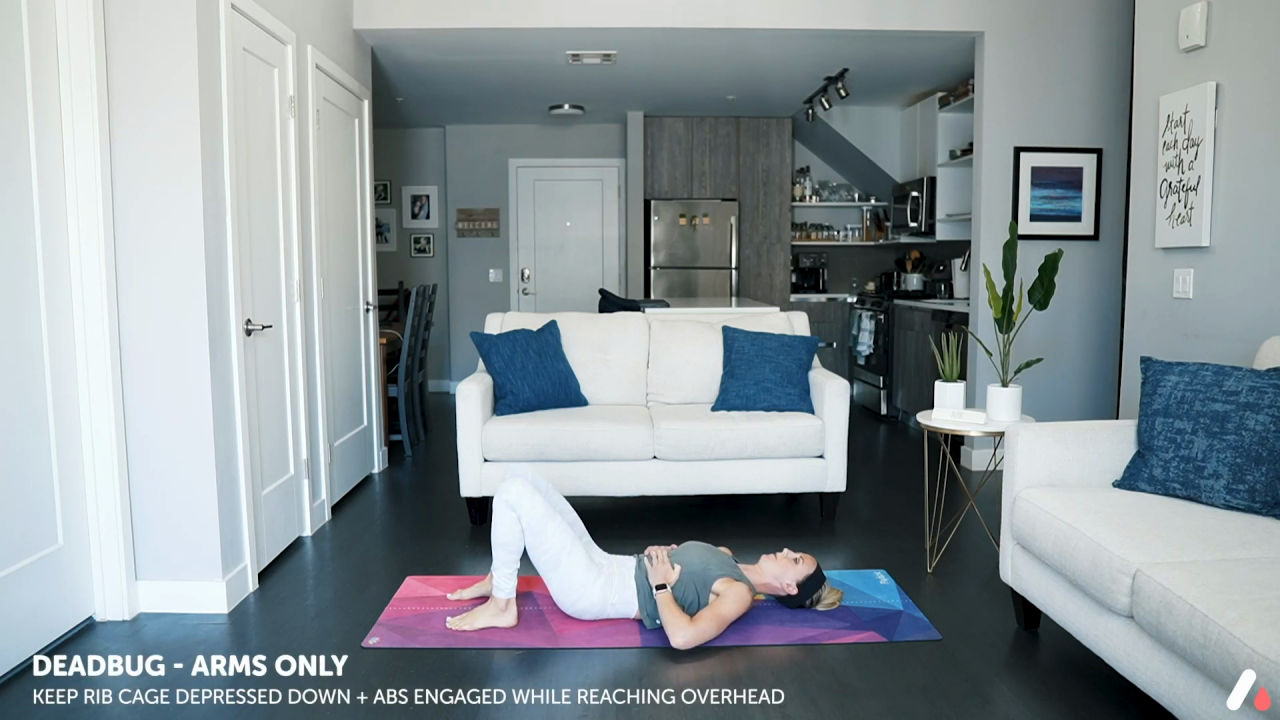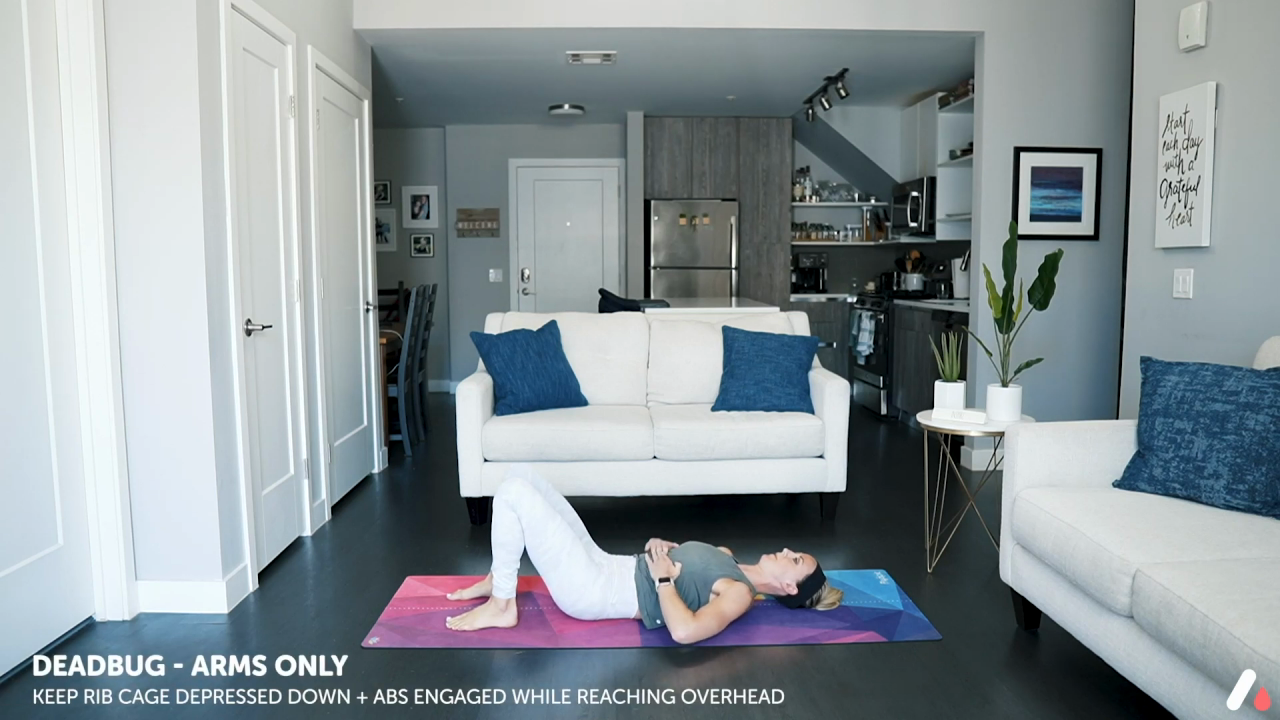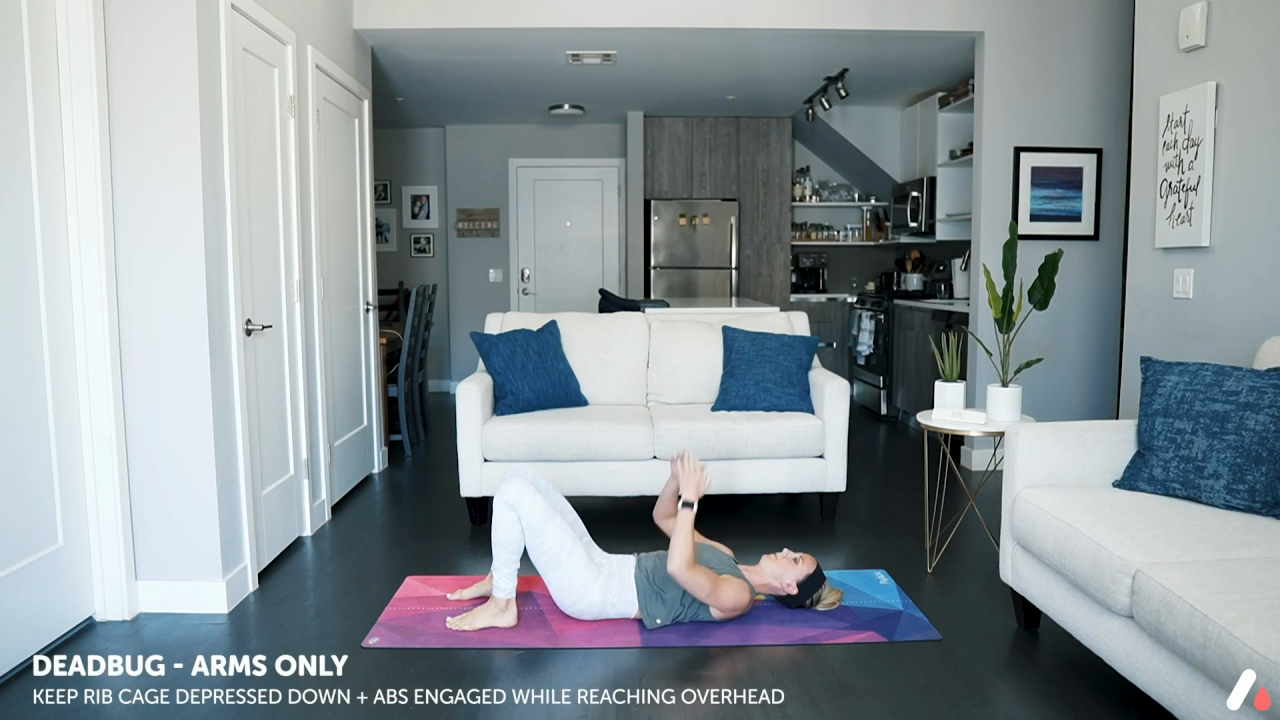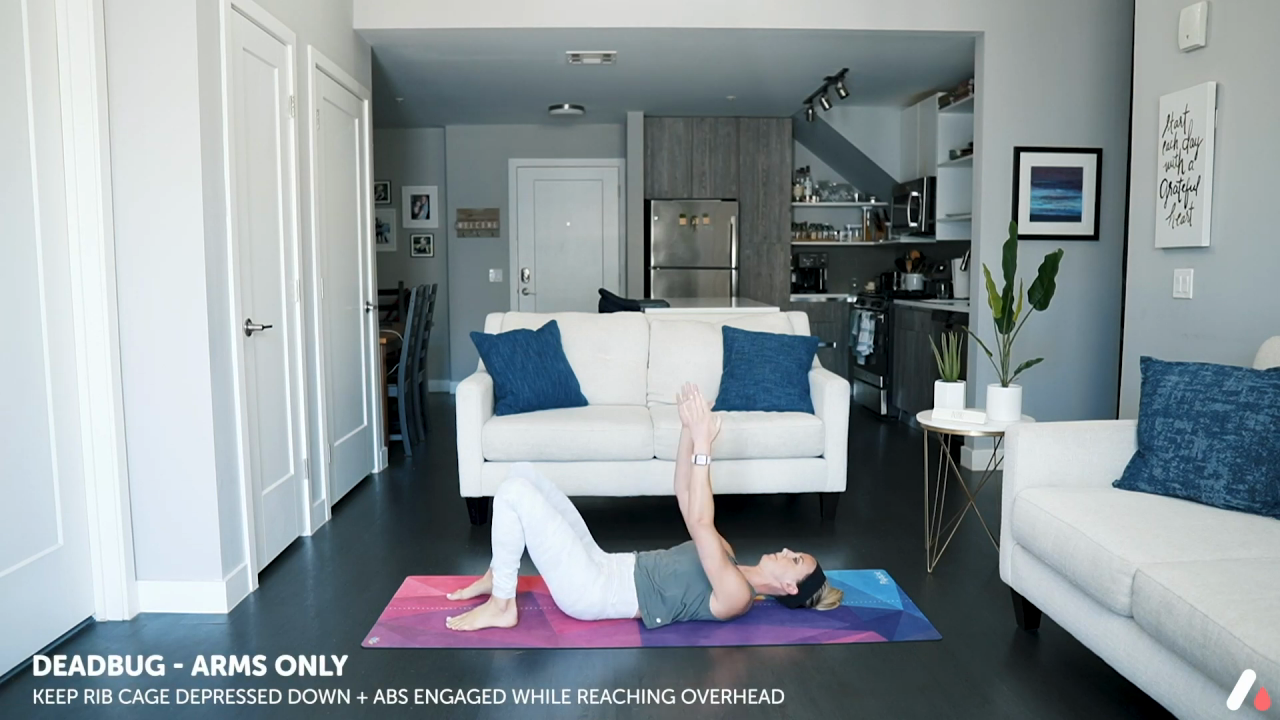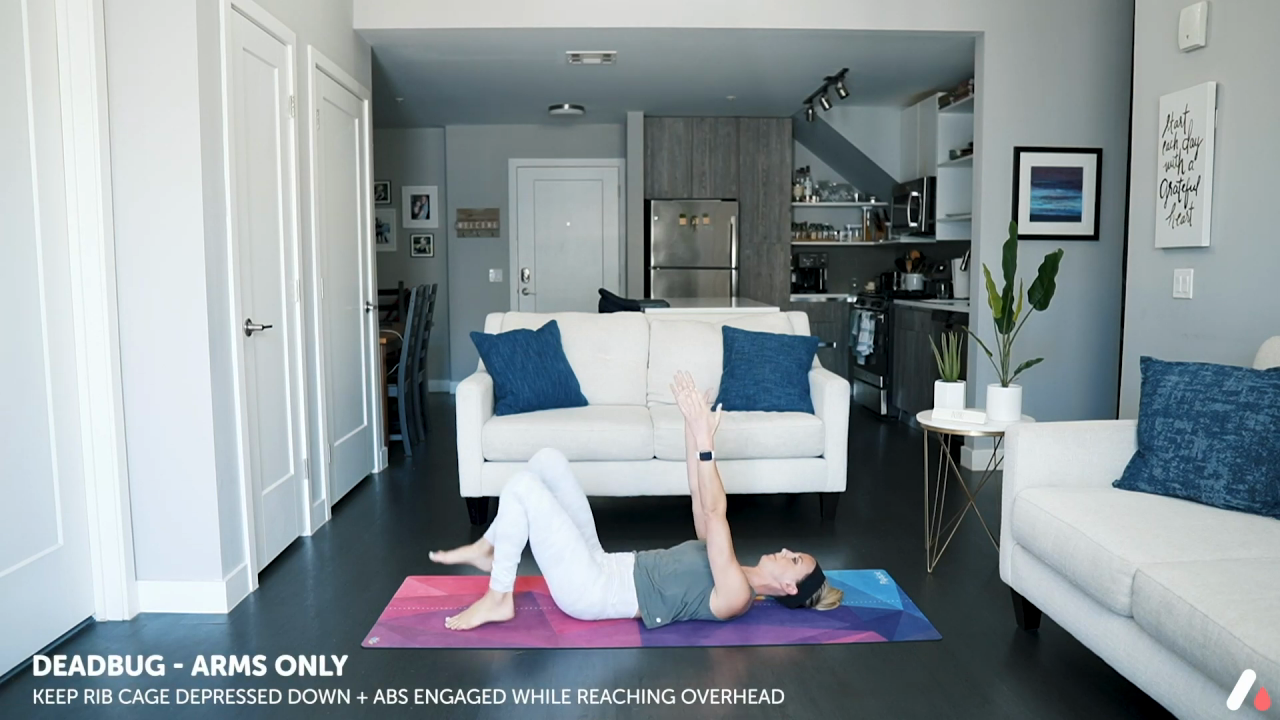
dt=0.3s
person 1, frame 1
left shoulder: (739, 594)
right shoulder: (730, 565)
left elbow: (682, 637)
left wrist: (661, 584)
right wrist: (664, 555)
left hip: (588, 590)
right hip: (601, 567)
left knee: (514, 492)
right knee: (522, 474)
left ankle: (502, 606)
right ankle: (498, 579)
person 1, frame 2
left shoulder: (739, 594)
right shoulder: (730, 562)
left elbow: (683, 631)
left wrist: (663, 579)
right wrist: (665, 549)
left hip: (590, 591)
right hip: (602, 566)
left knee: (514, 492)
right knee: (522, 475)
left ankle: (500, 607)
right ankle: (497, 579)
person 1, frame 3
left shoulder: (736, 597)
right shoulder: (724, 557)
left elbow: (679, 566)
right elbow: (662, 518)
left wrist: (690, 498)
right wrist: (677, 481)
left hip: (591, 591)
right hip: (602, 570)
left knee: (514, 493)
right knee: (522, 475)
left ankle: (502, 607)
right ankle: (498, 581)
person 1, frame 4
left shoulder: (736, 595)
right shoulder: (728, 558)
left elbow: (699, 522)
right elbow: (685, 494)
left wrist: (702, 447)
right wrist: (689, 431)
left hip: (589, 591)
right hip: (602, 569)
left knee: (514, 493)
right knee: (523, 474)
left ankle: (501, 605)
right ankle: (497, 576)
person 1, frame 5
left shoulder: (736, 594)
right shoulder: (727, 566)
left elbow: (715, 512)
right elbow: (700, 497)
left wrist: (705, 440)
right wrist: (692, 423)
left hip: (586, 591)
right hip: (600, 572)
left knee: (521, 486)
right knee: (546, 460)
left ankle: (498, 600)
right ankle: (489, 549)
